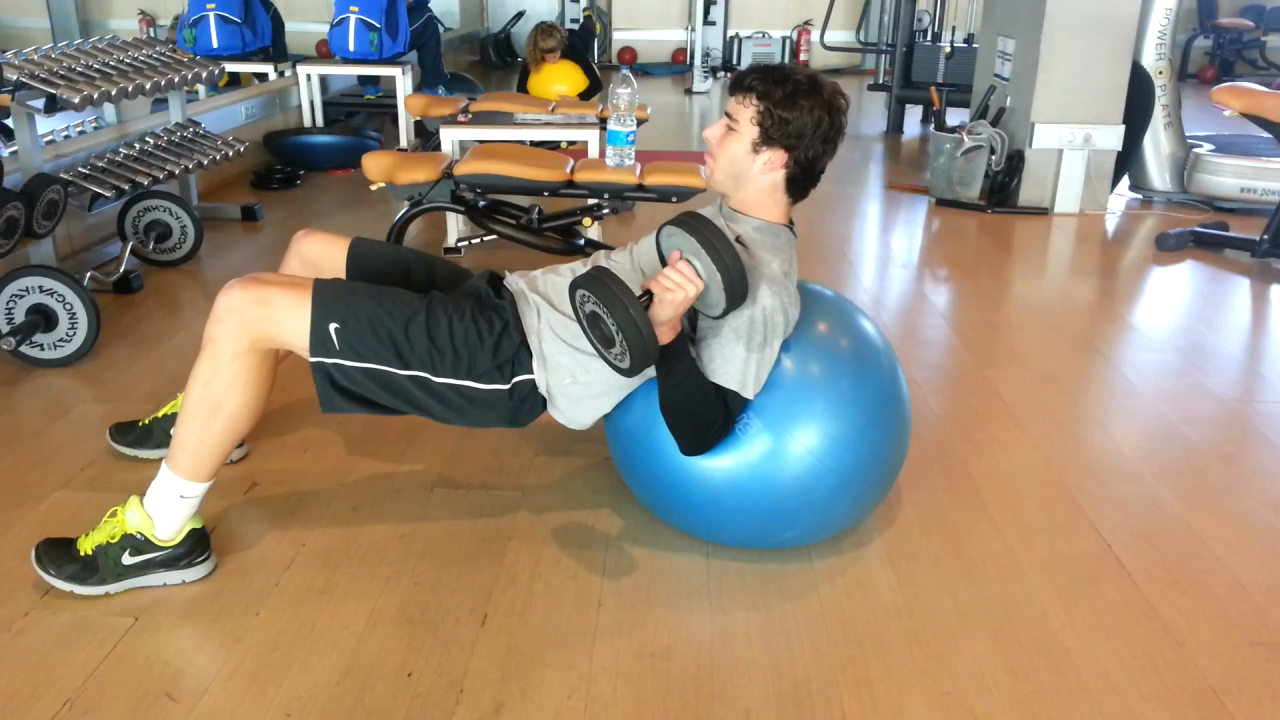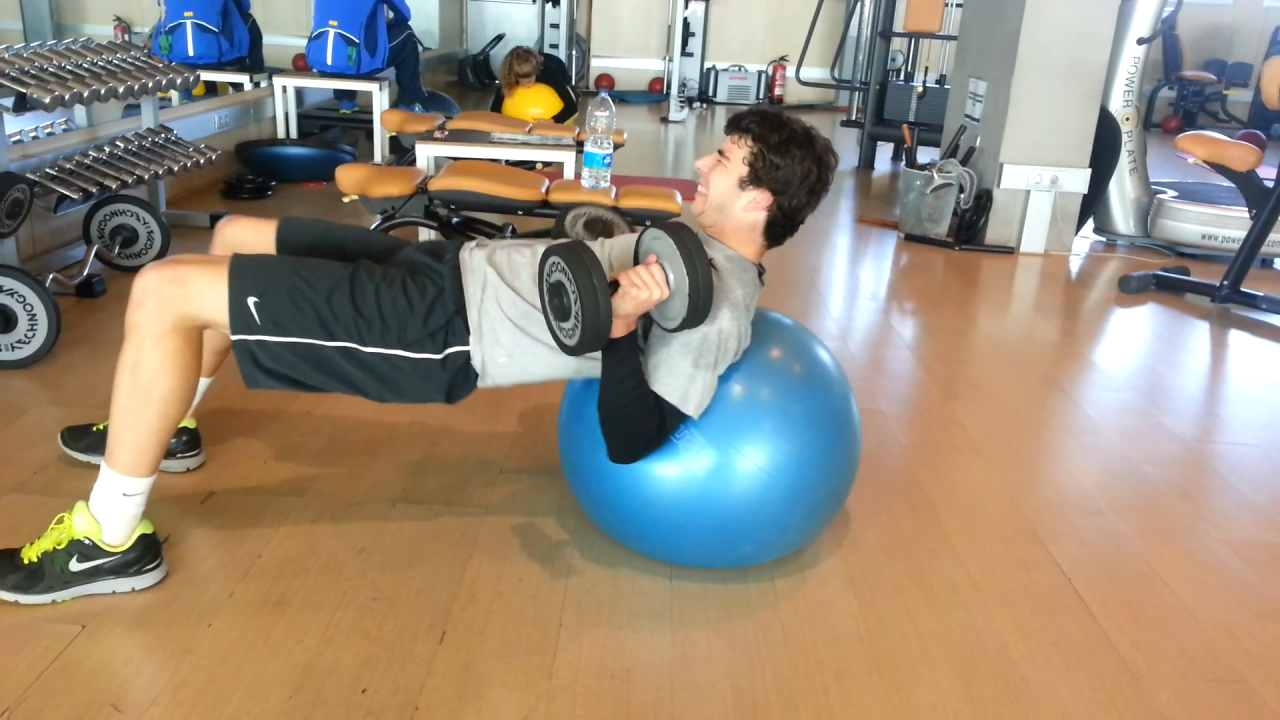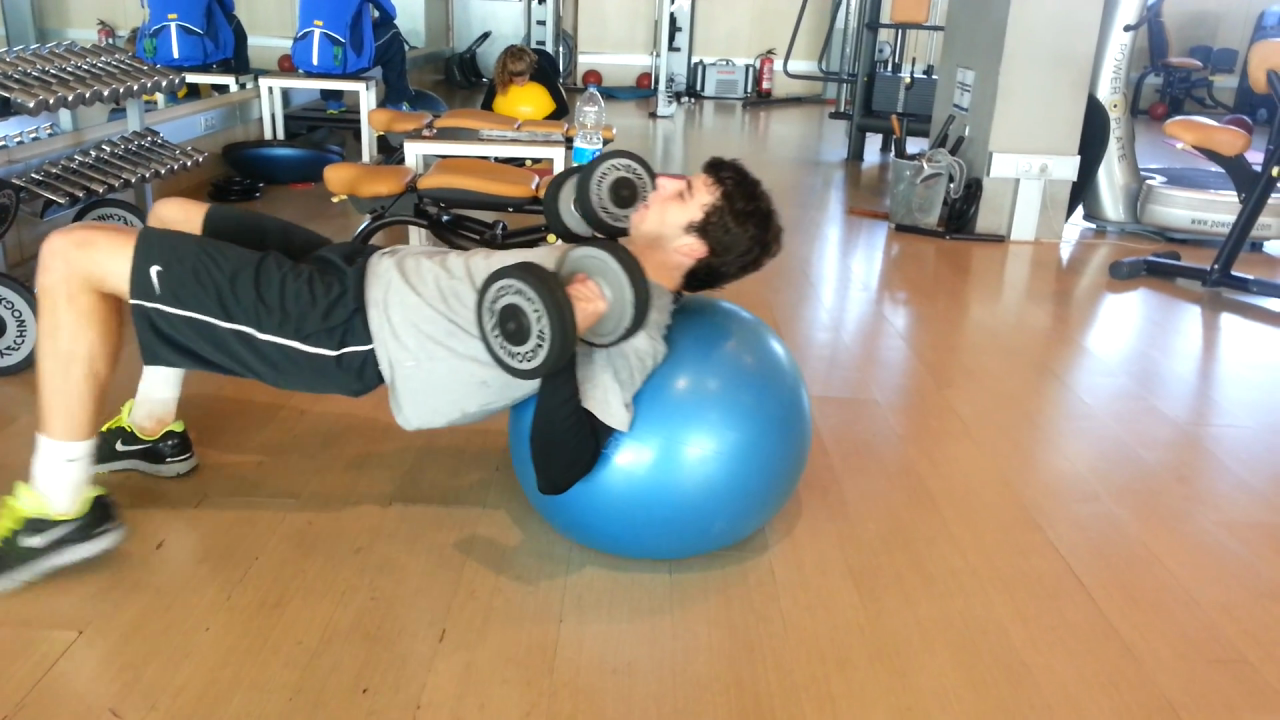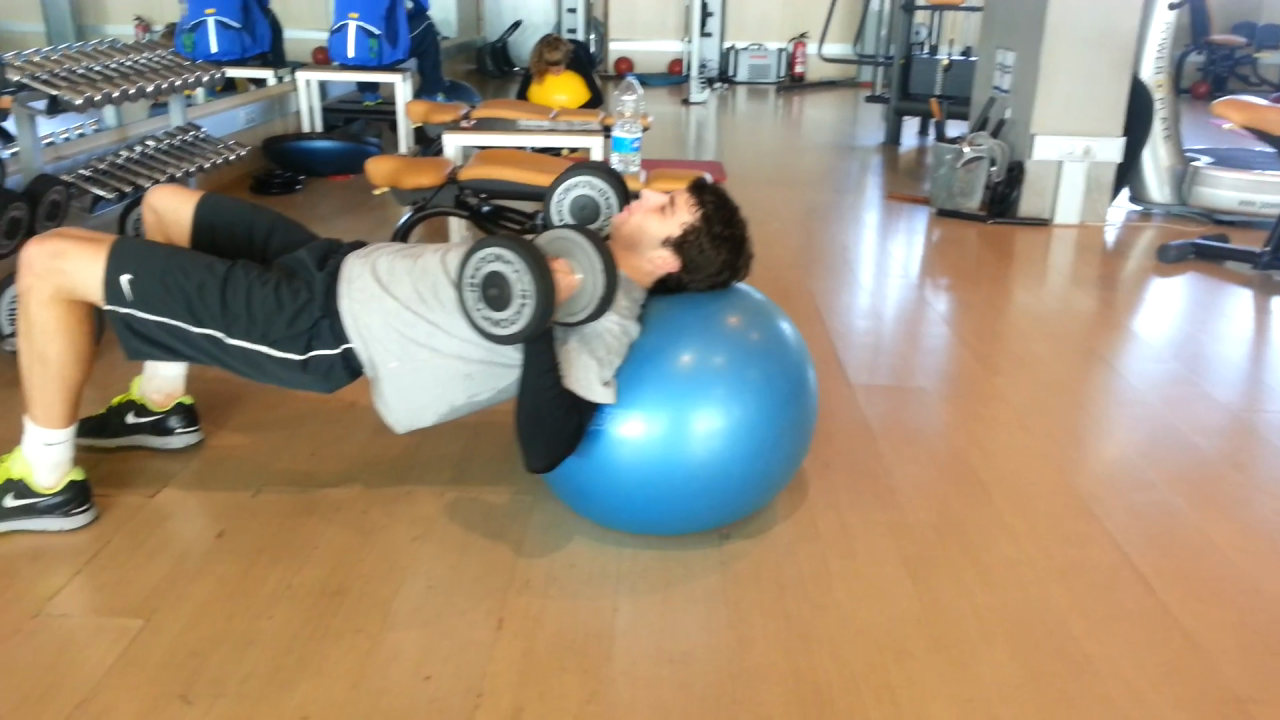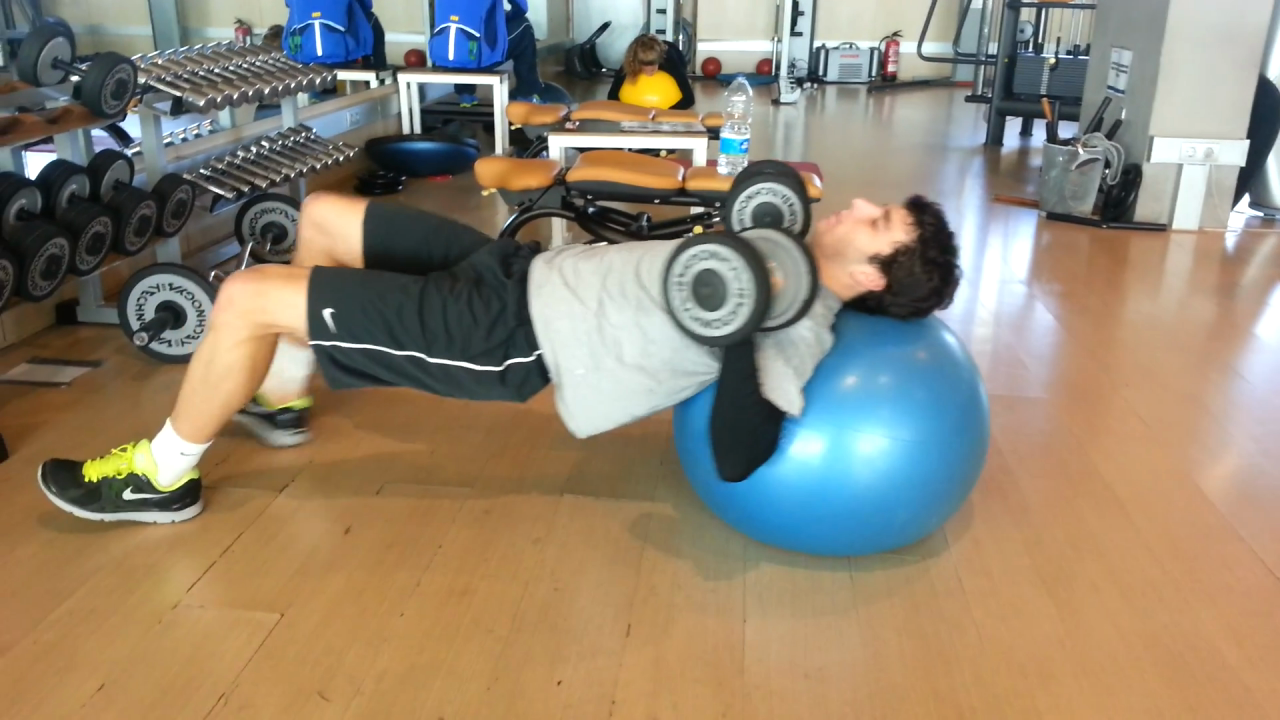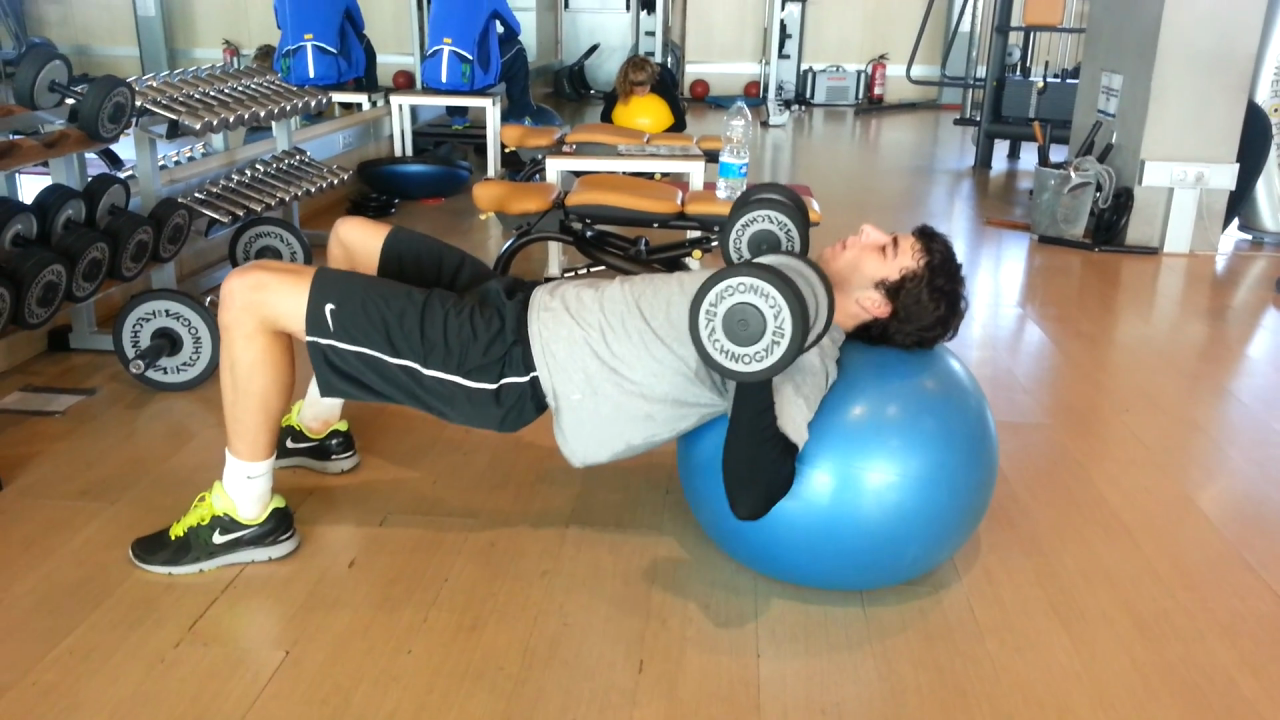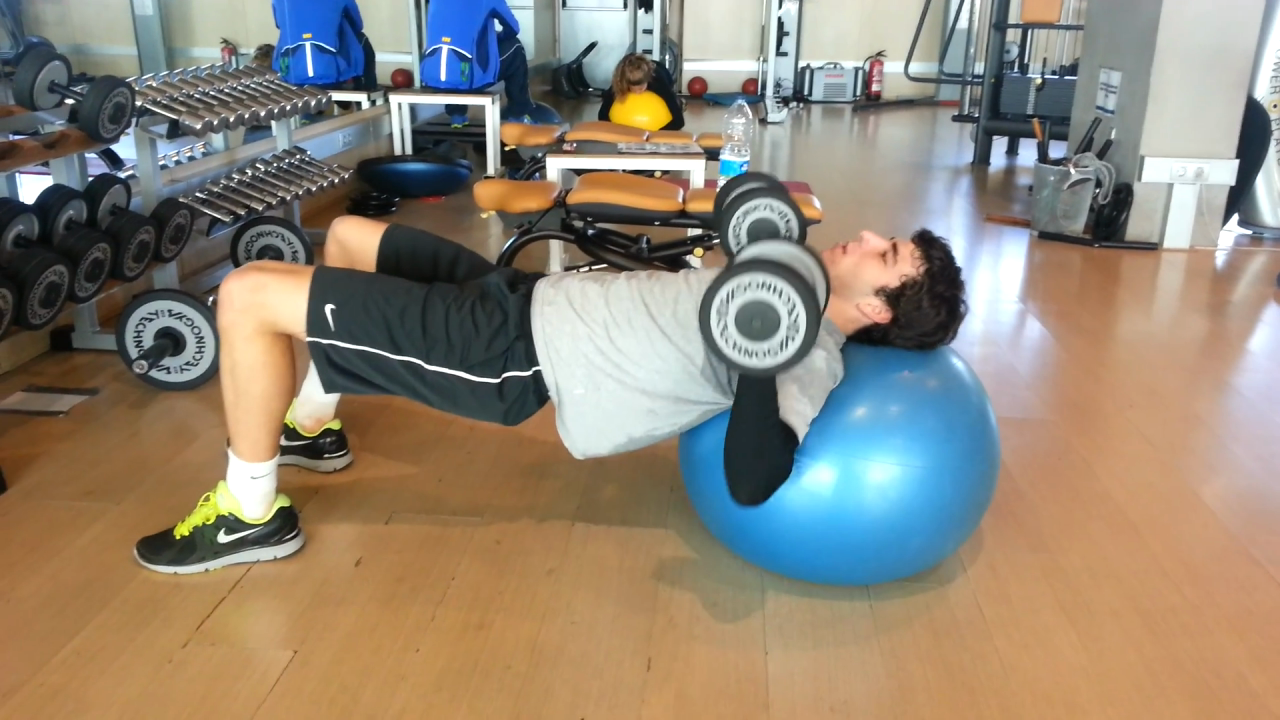
dt=0.7s
person 1, frame 1
left shoulder: (762, 290)
right shoulder: (734, 220)
left elbow: (699, 433)
left wrist: (667, 331)
left hip: (511, 360)
right hip: (506, 300)
left knee: (246, 309)
right knee: (310, 250)
left ankle: (162, 533)
right ankle: (205, 419)
person 1, frame 2
left shoulder: (720, 311)
right shoulder: (705, 255)
left elbow: (630, 438)
left wrist: (621, 323)
left hip: (446, 326)
right hip: (453, 270)
left knee: (164, 291)
right knee: (236, 234)
left ankle: (112, 537)
right ankle: (164, 426)
person 1, frame 3
left shoulder: (632, 337)
left elbow: (558, 468)
left hip: (352, 327)
right hip: (365, 273)
left knee: (72, 255)
right knee: (169, 219)
left ankle: (63, 503)
right ankle: (152, 430)
person 1, frame 4
left shoulder: (605, 323)
left elbow: (543, 449)
left wrist: (541, 320)
left hip: (326, 322)
right hip: (345, 268)
right knee: (165, 204)
right ankle: (160, 405)
person 1, frame 5
left shoulder: (800, 330)
left elbow: (736, 454)
left wrist: (741, 322)
left hip: (514, 332)
right hip: (528, 273)
left knee: (250, 296)
right knee: (325, 215)
left ankle: (162, 474)
right ankle: (286, 389)
person 1, frame 6
left shoulder: (804, 357)
left elbow: (750, 494)
left hip: (512, 358)
right hip: (530, 305)
left knee: (250, 292)
right knee: (350, 235)
left ankle: (246, 512)
right ankle: (318, 427)
person 1, frame 7
left shoulder: (811, 358)
left elbow: (751, 479)
left hip: (513, 351)
right hip: (529, 299)
left knee: (247, 294)
right knee: (345, 233)
left ankle: (251, 512)
right ankle: (311, 424)
